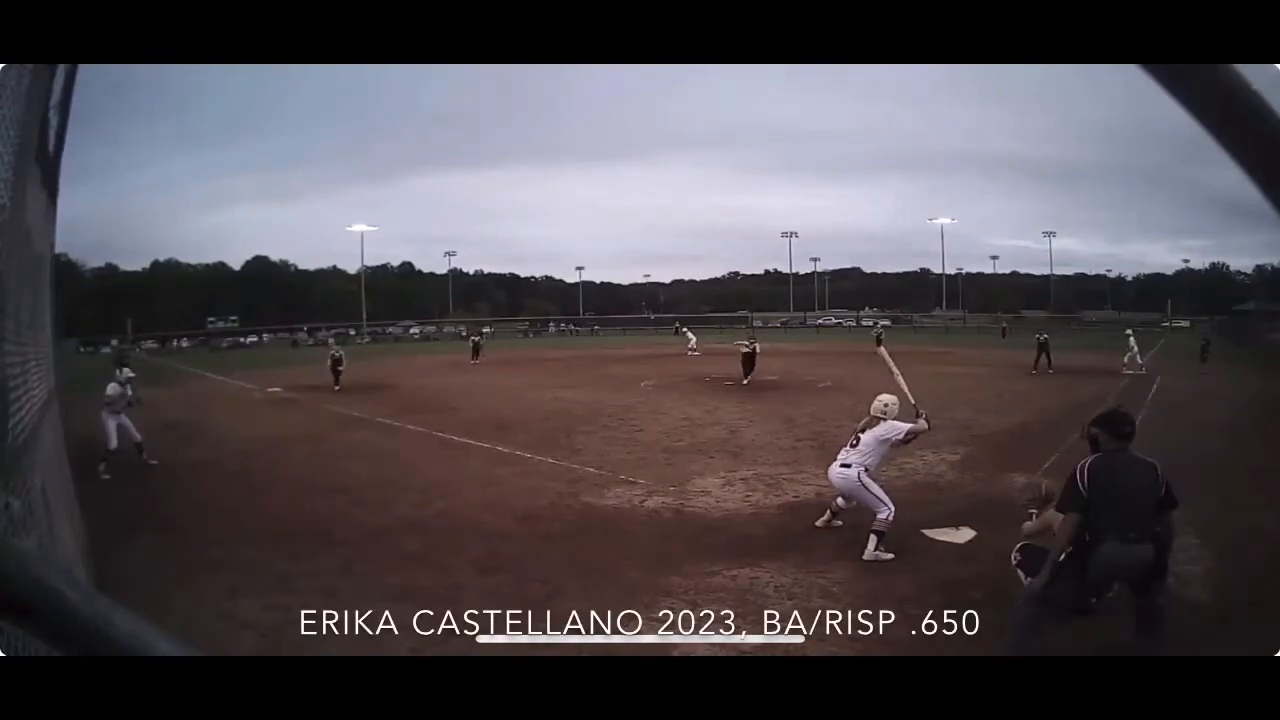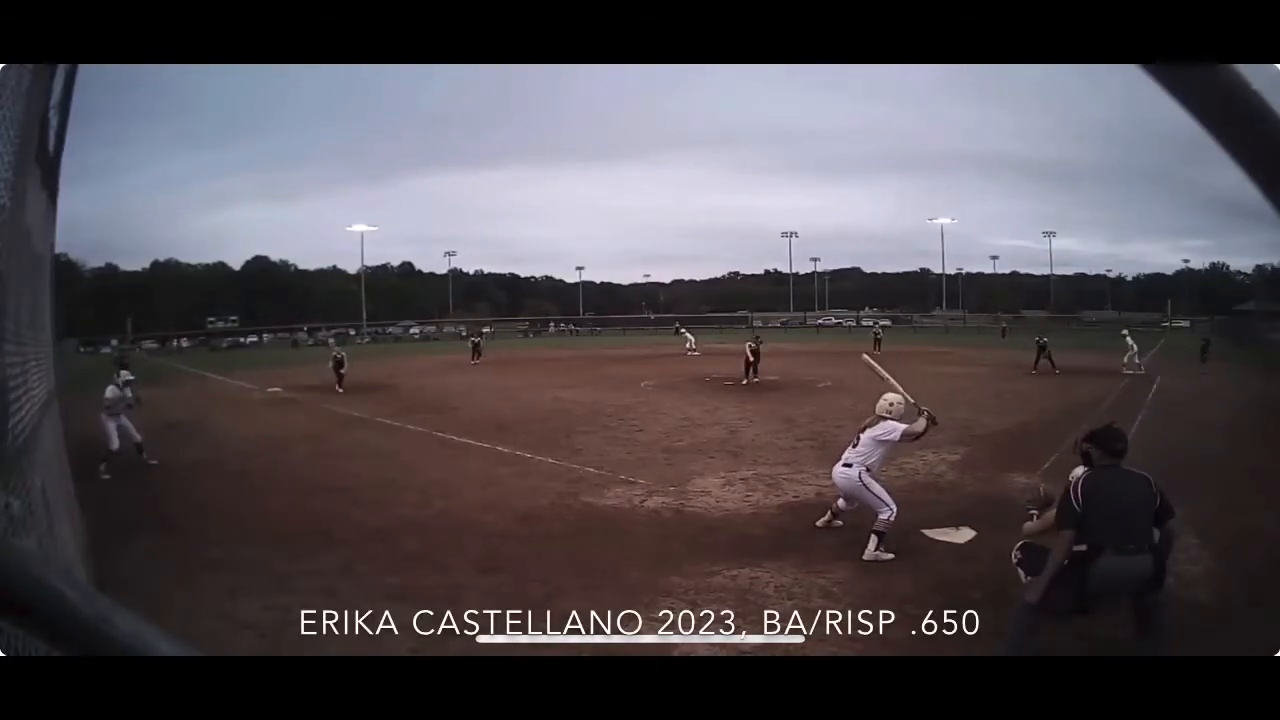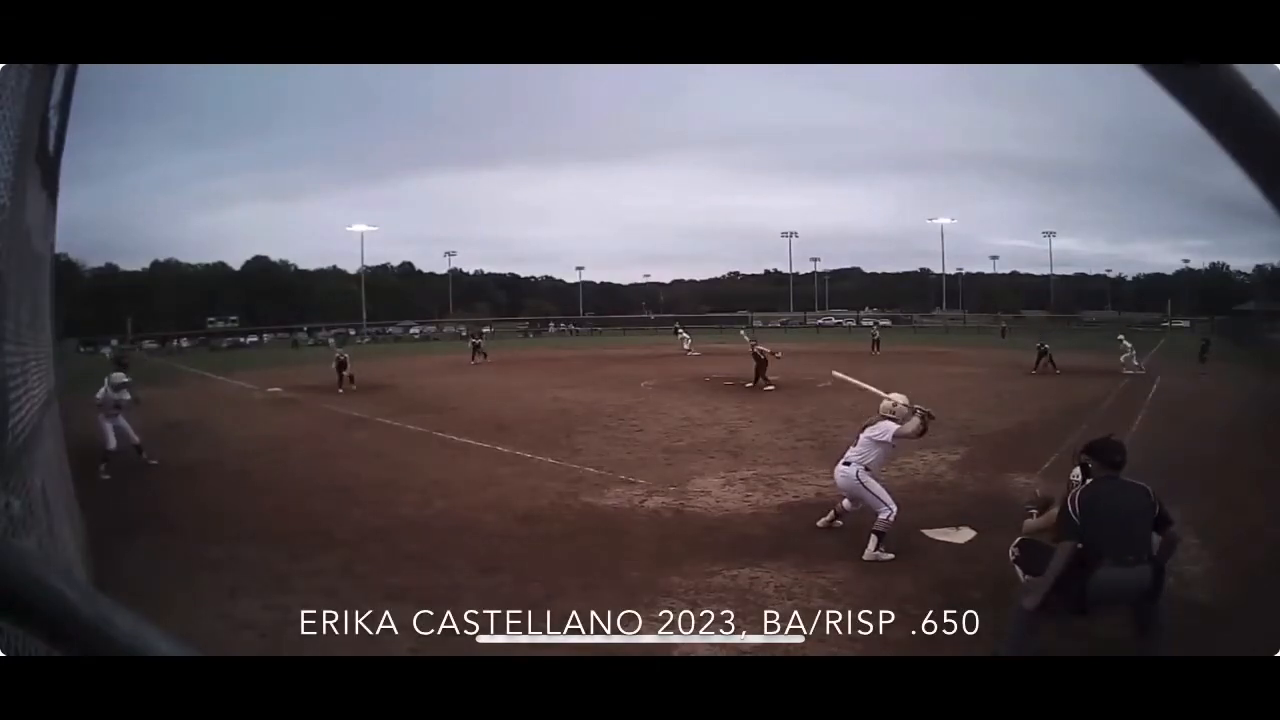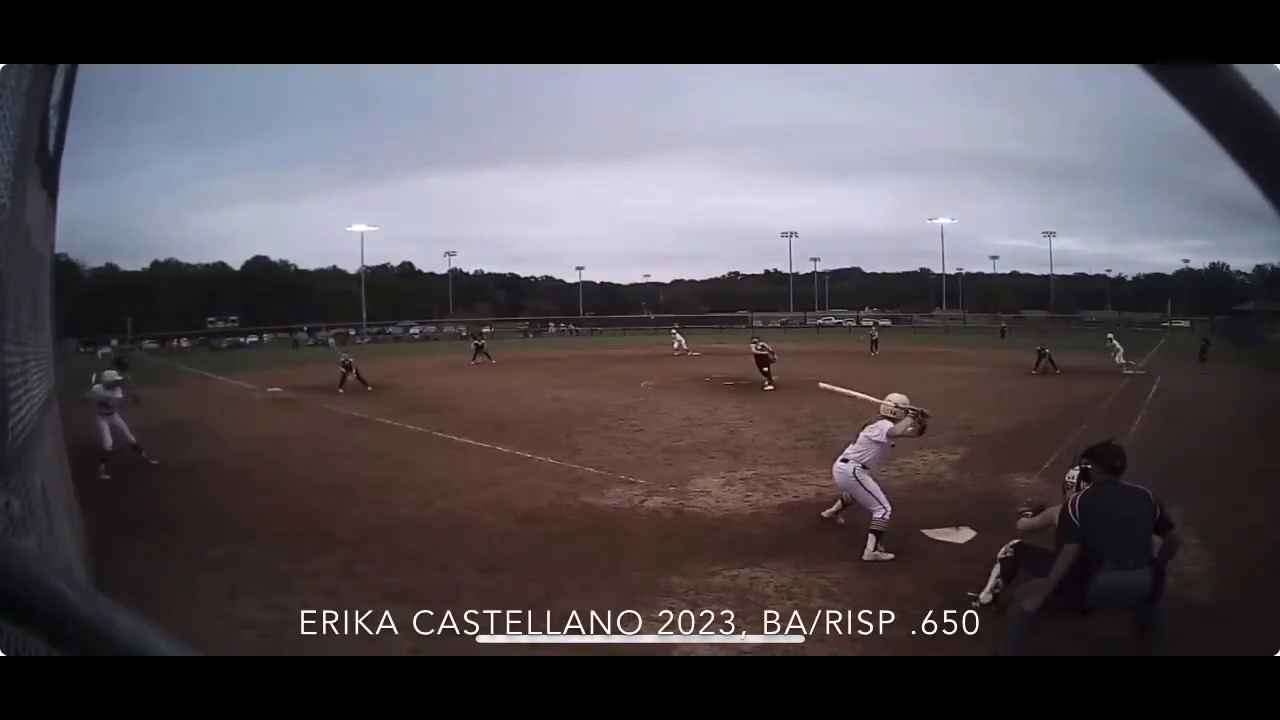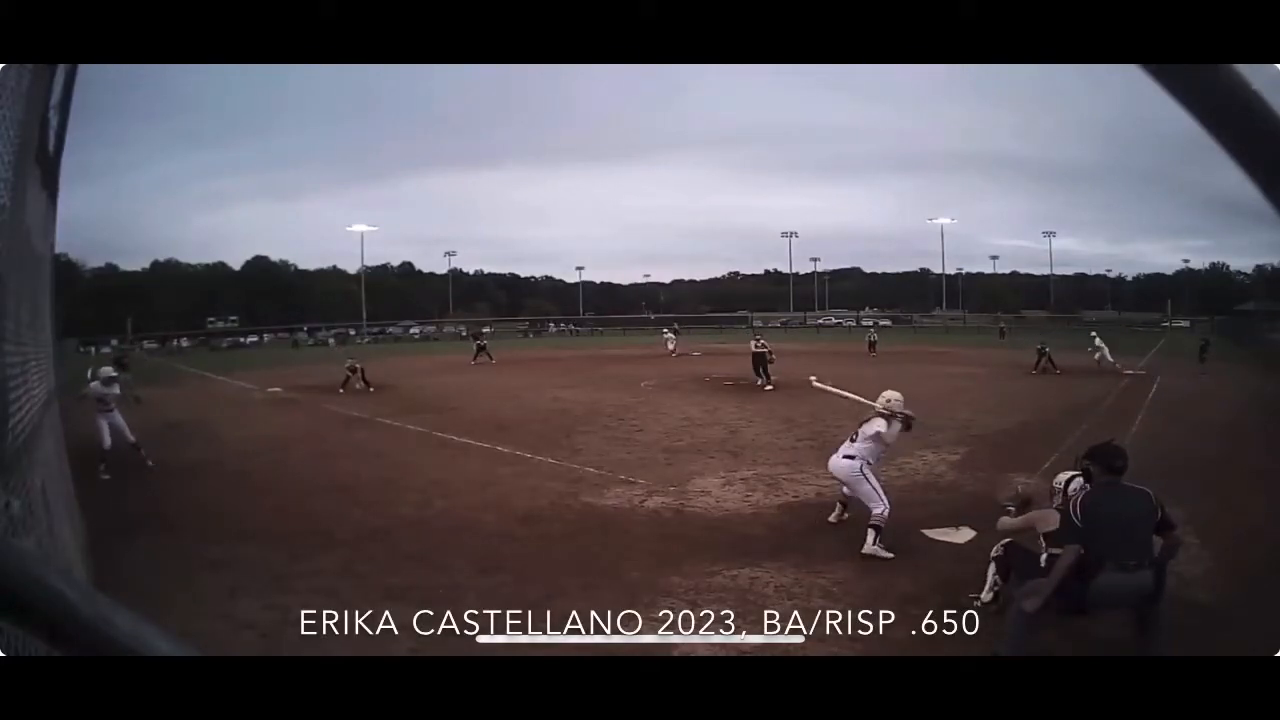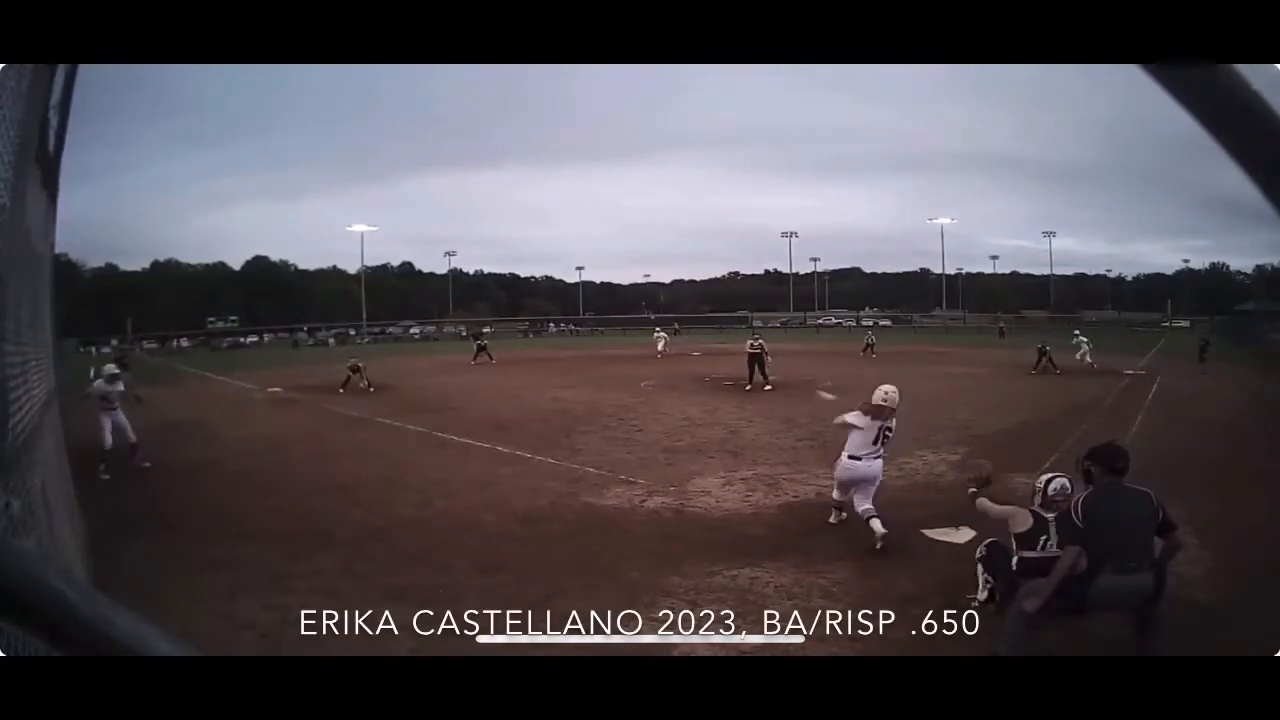
dt=0.2s
person 1, frame 1
left shoulder: (1087, 469)
right shoulder: (1153, 470)
left elbow: (1070, 523)
right elbow: (1165, 523)
left wrist: (1046, 571)
right wrist: (1162, 560)
left hip: (1103, 553)
right hip: (1146, 554)
left knee: (1039, 596)
right knee: (1150, 602)
left ankle: (1019, 649)
person 1, frame 2
left shoulder: (1081, 485)
right shoulder: (1146, 483)
left elbow: (1065, 540)
right elbow: (1167, 532)
left wrist: (1040, 586)
right wrist: (1158, 567)
left hip: (1101, 567)
right hip: (1144, 568)
left knee: (1034, 598)
right knee: (1147, 600)
left ankle: (1016, 651)
person 1, frame 3
left shoulder: (1079, 497)
right shoulder: (1145, 493)
left elbow: (1065, 551)
right elbow: (1171, 538)
left wrist: (1037, 593)
right wrist: (1156, 570)
left hip: (1099, 580)
right hip: (1143, 580)
left knee: (1031, 596)
left ankle: (1013, 651)
right ankle: (1151, 648)
person 1, frame 4
left shoulder: (1079, 502)
right shoulder: (1145, 497)
left elbow: (1069, 555)
right elbow: (1172, 539)
left wrist: (1039, 597)
left hip: (1100, 585)
right hip: (1143, 585)
left knee: (1029, 595)
left ankle: (1011, 652)
right ankle: (1151, 648)
person 1, frame 5
left shoulder: (1081, 502)
right shoulder: (1147, 497)
left elbow: (1070, 556)
right elbow: (1174, 540)
left wrist: (1039, 597)
left hip: (1101, 587)
right hip: (1145, 586)
left knee: (1028, 596)
left ankle: (1010, 651)
right ankle: (1150, 648)
person 1, frame 6
left shoulder: (1083, 503)
right shoulder: (1148, 499)
left elbow: (1070, 557)
right elbow: (1174, 542)
left wrist: (1039, 598)
left hip: (1102, 588)
right hip: (1146, 587)
left knee: (1029, 596)
left ankle: (1008, 652)
right ankle: (1150, 648)
